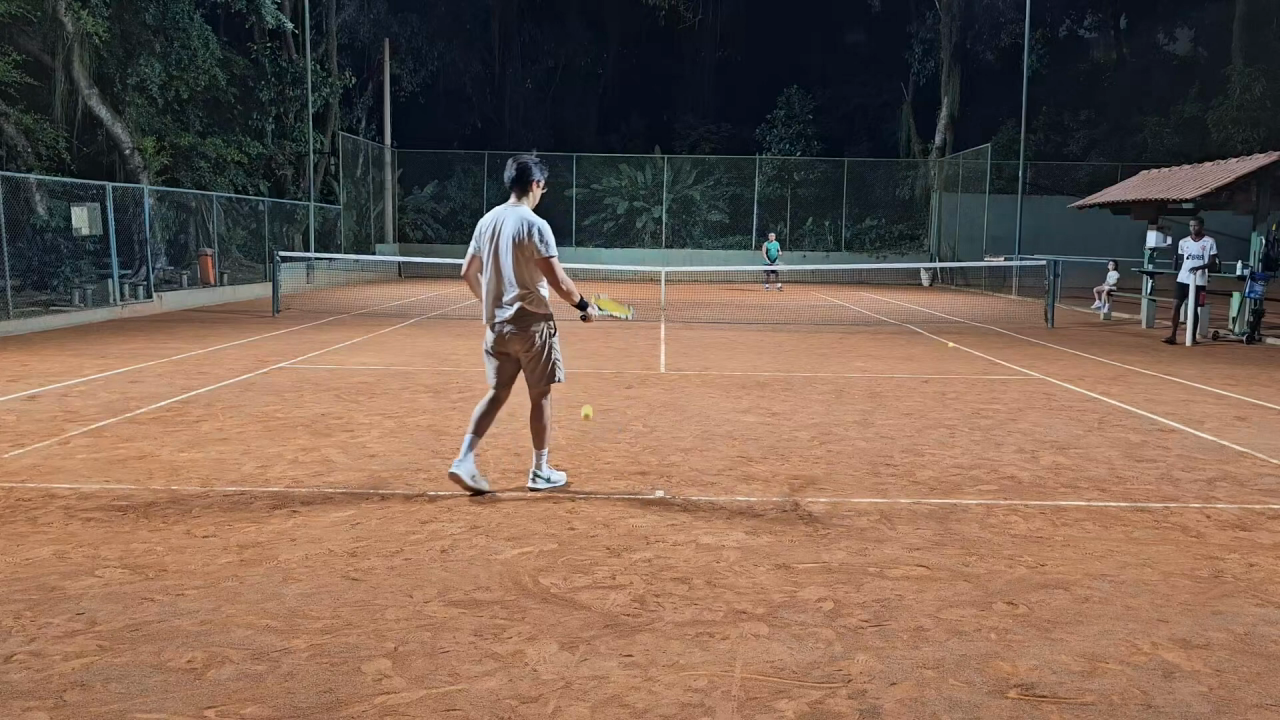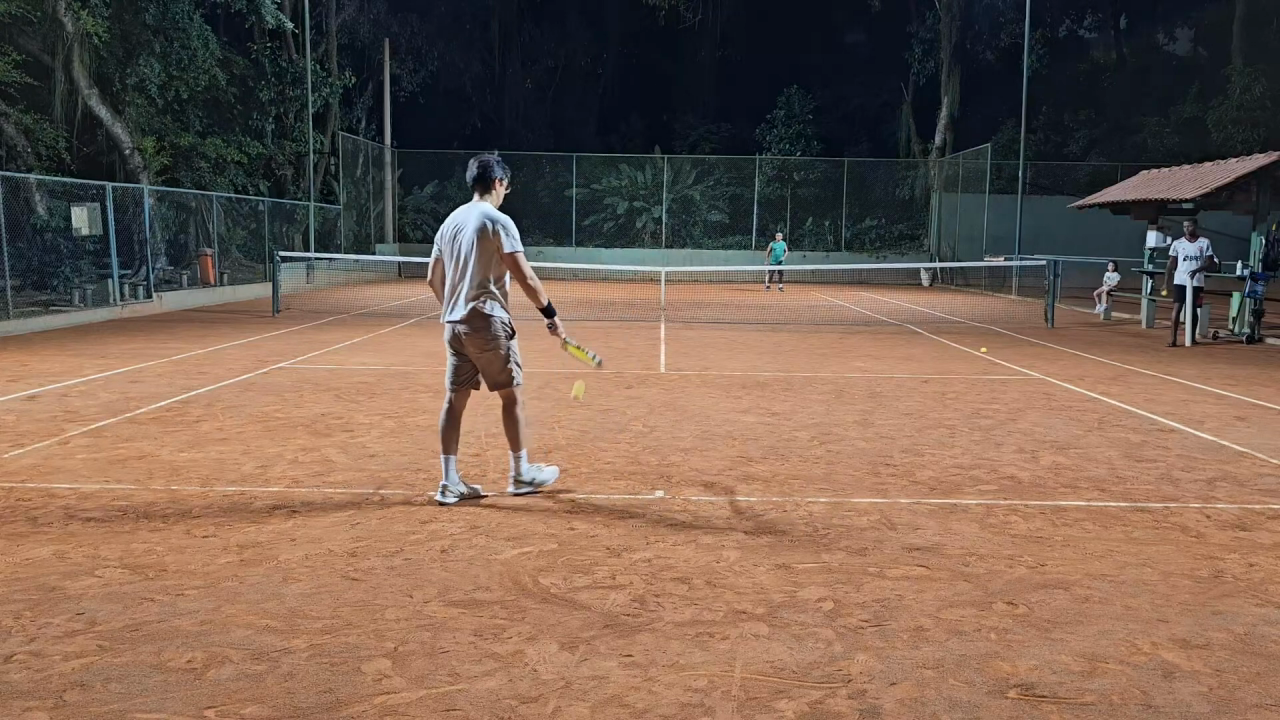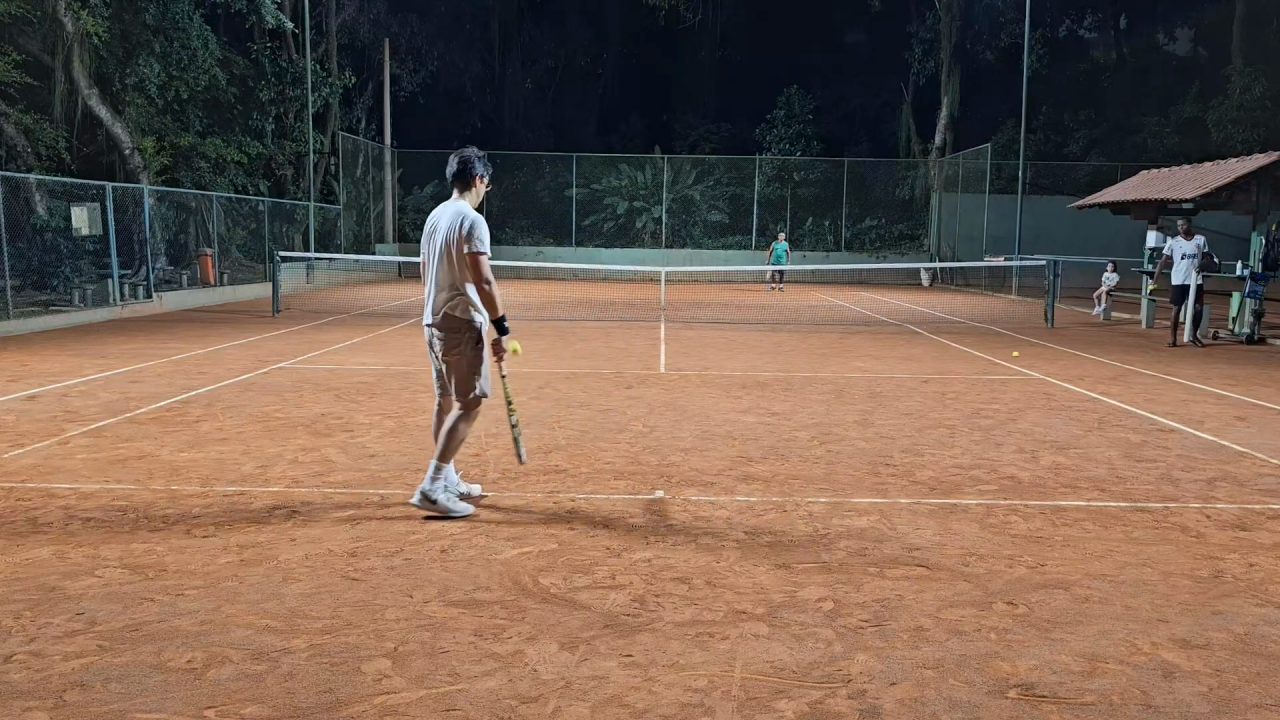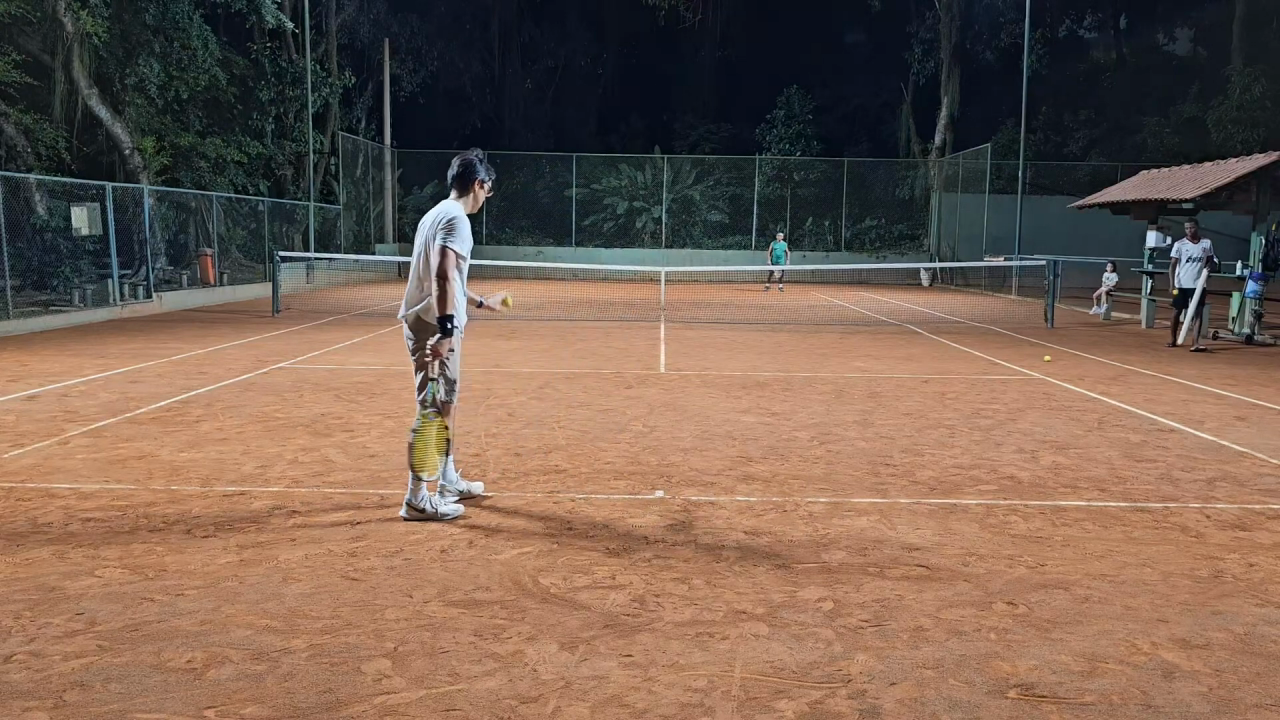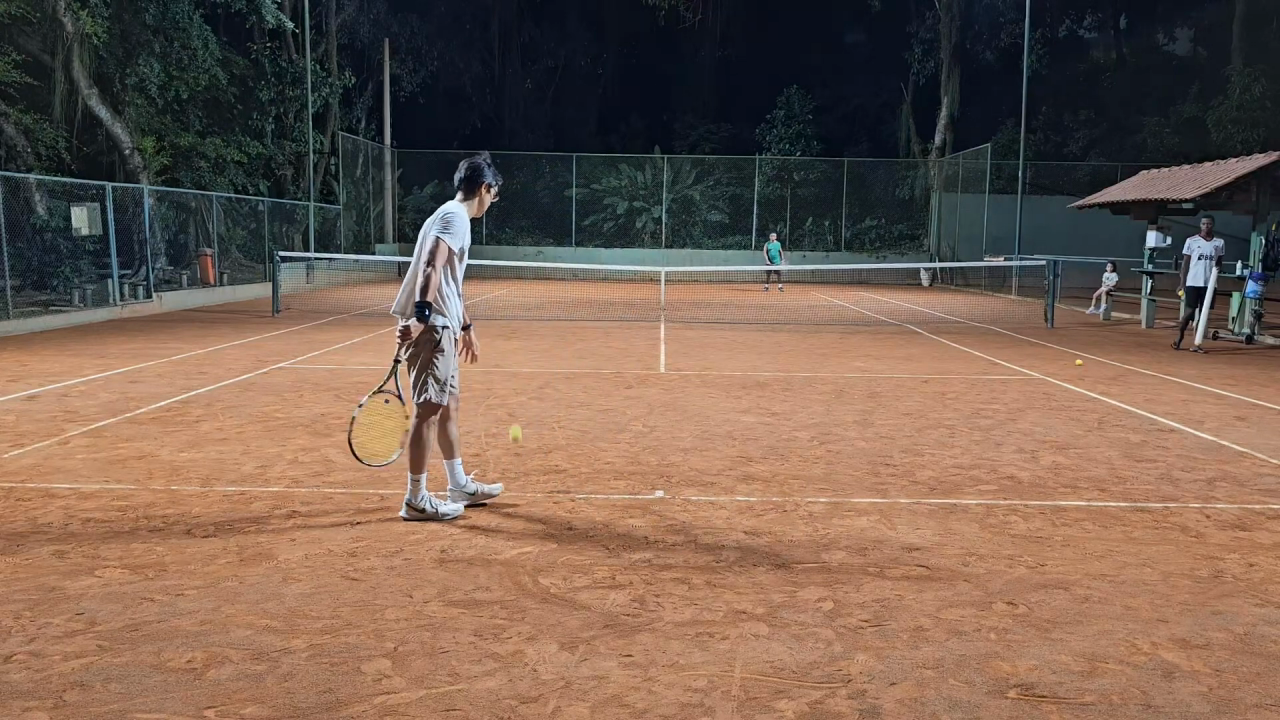
dt=0.3s
person 1, frame 1
left shoulder: (487, 221)
right shoulder: (535, 226)
left elbow: (469, 273)
right elbow: (558, 281)
right wrist: (584, 306)
left hip: (497, 324)
right hip: (531, 323)
left knee: (497, 394)
right knee: (540, 396)
left ankle: (464, 462)
right ankle: (541, 471)
person 1, frame 2
left shoulder: (450, 221)
right shoulder: (498, 221)
left elbow: (433, 279)
right elbow: (525, 277)
right wrist: (550, 314)
left hip: (455, 324)
right hip: (488, 322)
left knee: (455, 400)
right knee: (511, 396)
left ankle: (450, 483)
right ankle: (522, 473)
person 1, frame 3
left shoulder: (435, 217)
right shoulder: (471, 220)
right elbow: (484, 281)
right wrist: (500, 328)
left hip: (436, 322)
right hip: (461, 324)
left knee: (446, 403)
right knee: (468, 405)
left ankle: (448, 483)
right ankle: (432, 489)
person 1, frame 4
left shoulder: (436, 214)
right shoulder: (455, 219)
right elbow: (445, 277)
left wrist: (480, 301)
right wrist: (446, 328)
left hip: (429, 323)
right hip: (435, 327)
left knee: (444, 405)
right knee: (431, 410)
left ankle: (448, 481)
right ankle: (416, 499)
person 1, frame 5
left shoulder: (451, 215)
right shoulder: (454, 216)
right elbow: (430, 268)
left wrist: (466, 330)
right wrist: (420, 315)
left hip: (440, 327)
right hip: (430, 326)
left knee: (448, 405)
right knee: (429, 410)
left ankle: (460, 486)
right ankle: (416, 500)
